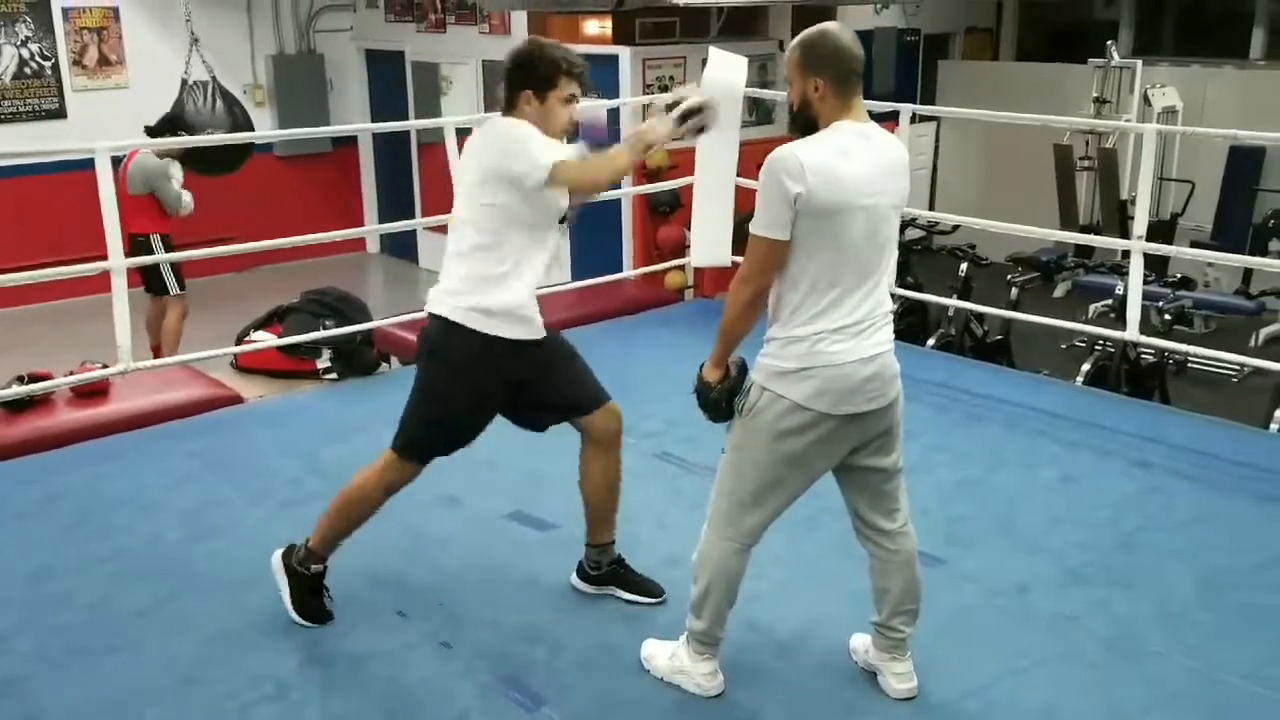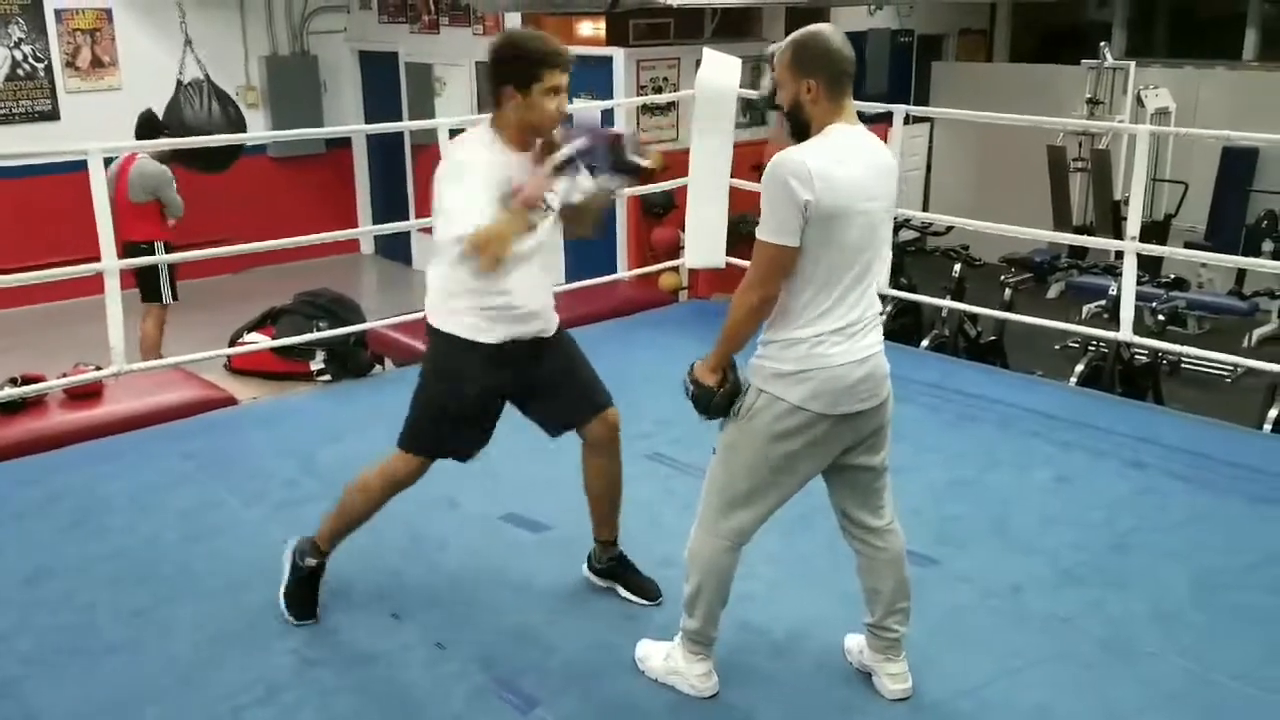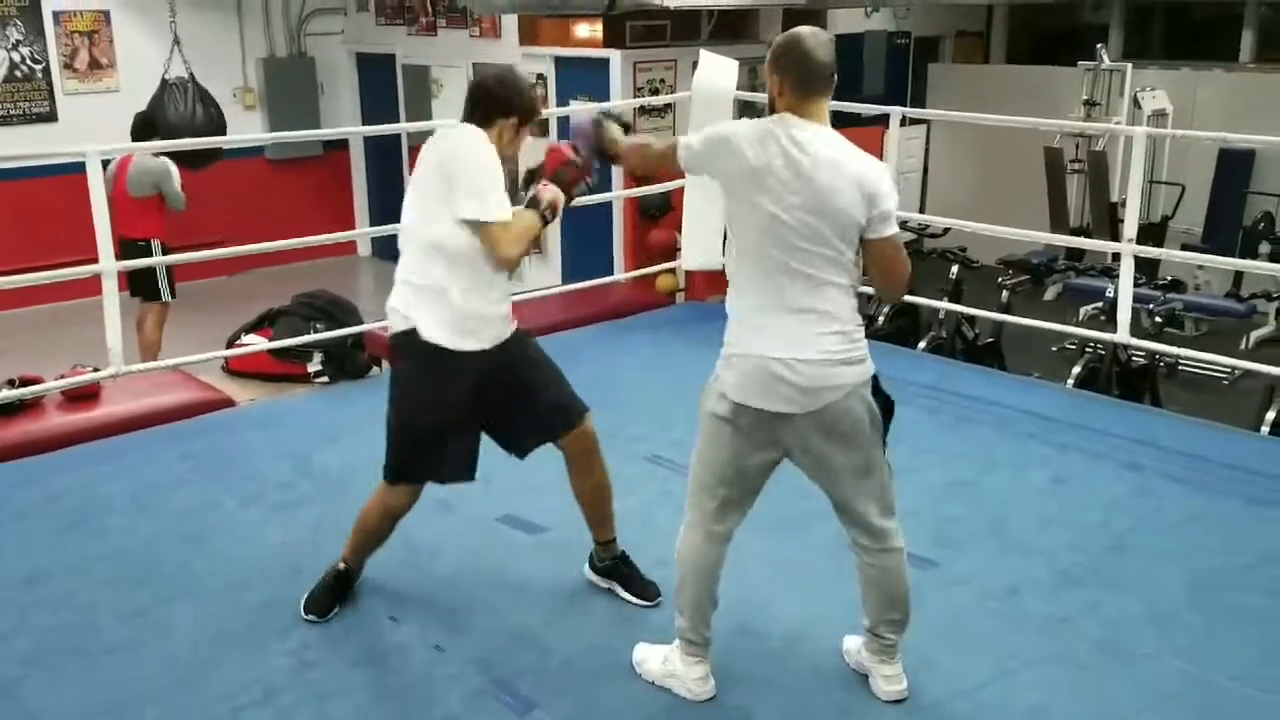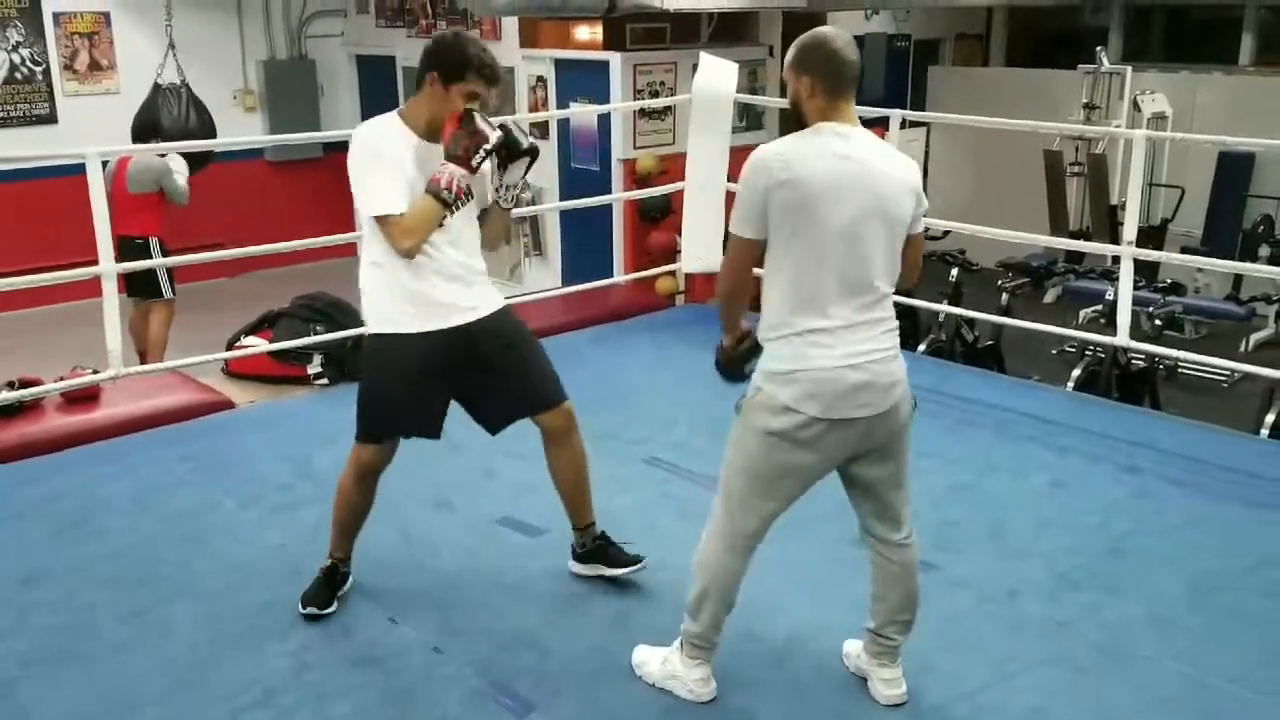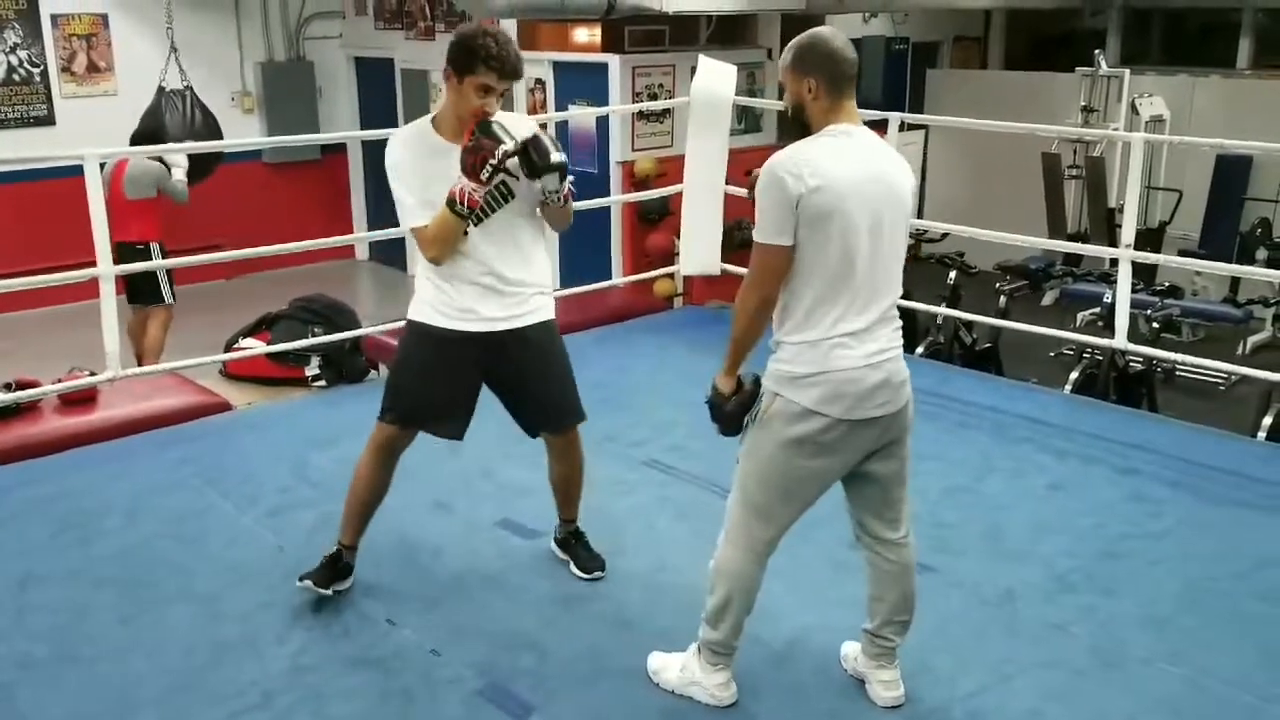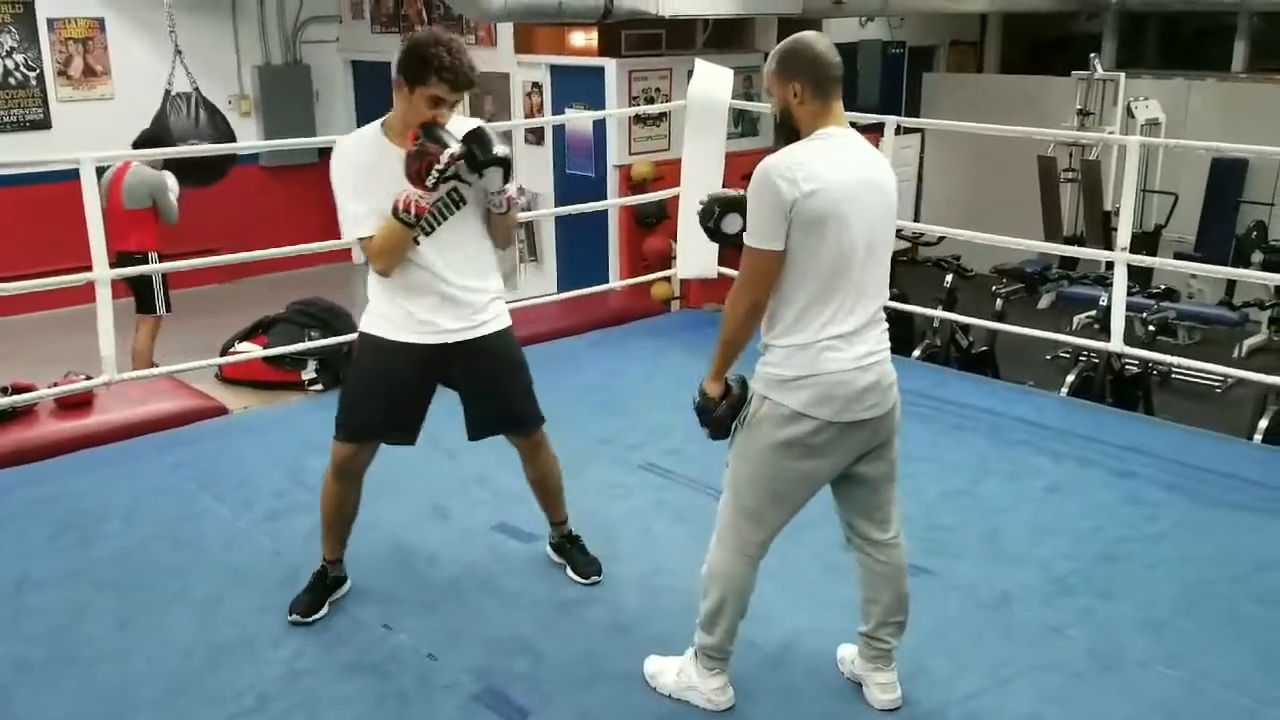
dt=0.4s
person 1, frame 1
left shoulder: (791, 163)
right shoulder: (893, 154)
left elbow: (753, 282)
left wrist: (718, 359)
right wrist: (808, 123)
left hip: (800, 383)
right hip: (875, 376)
left knee: (730, 524)
right knee: (886, 522)
left ankle: (698, 658)
right ankle: (893, 657)
person 1, frame 2
left shoulder: (794, 168)
right shoulder: (878, 153)
left elbow: (762, 290)
left wrist: (715, 361)
right wrist: (787, 131)
left hip: (797, 385)
right hip: (867, 377)
left knee: (721, 520)
right knee: (873, 520)
left ankle: (693, 658)
right ankle: (888, 657)
person 1, frame 3
left shoulder: (738, 140)
right shoulder: (866, 170)
left elbow: (658, 156)
right elbow: (895, 282)
left wrist: (613, 141)
left hip: (748, 380)
right hip: (835, 382)
left knee: (706, 524)
right knee: (875, 528)
left ankle: (690, 662)
right ankle: (884, 661)
person 1, frame 4
left shoulder: (772, 161)
right shoulder: (902, 168)
left elbow: (735, 274)
left wrist: (731, 328)
left hip: (796, 389)
right hip: (880, 384)
left knee: (731, 529)
right knee: (891, 531)
left ankle: (692, 663)
right ankle: (884, 663)
person 1, frame 5
left shoulder: (791, 167)
right shoulder: (894, 165)
left elbow: (761, 289)
left wrist: (729, 371)
left hip: (811, 392)
right hip: (887, 384)
left knee: (748, 534)
right knee: (888, 532)
left ankle: (711, 668)
right ankle: (881, 665)
person 1, frame 6
left shoulder: (781, 172)
right shoulder: (877, 166)
left elbow: (751, 294)
left wrist: (716, 376)
right wrist: (754, 221)
left hip: (799, 396)
right hip: (873, 387)
left knee: (739, 537)
right knee: (878, 533)
left ankle: (708, 673)
right ankle: (879, 667)
person 2, frame 1
left shoulder: (525, 148)
right shoulder: (501, 139)
right elbow: (589, 178)
right wrist: (662, 127)
left hip: (520, 327)
right hip: (466, 334)
left knee: (604, 425)
right knee: (402, 466)
left ankle: (600, 563)
right ankle: (304, 560)
person 2, frame 2
left shoulder: (535, 155)
right shoulder: (467, 159)
left elbow: (574, 226)
right elbow: (484, 256)
left wrist: (599, 197)
right wrist: (529, 196)
left hip: (535, 328)
right hip: (470, 335)
left knee: (603, 428)
right knee: (411, 464)
left ankle: (606, 556)
right ankle: (311, 556)
person 2, frame 3
left shoulder: (465, 155)
right shoulder: (461, 143)
left elbow: (498, 253)
right elbow: (505, 251)
left wrist: (538, 206)
right wrist: (543, 201)
left hip: (491, 336)
right hip: (431, 341)
left knee: (580, 435)
right knee: (400, 492)
left ankle: (606, 558)
right ankle: (345, 569)
person 2, frame 4
left shoulder: (470, 142)
right shoulder: (376, 140)
left elbow: (490, 235)
right elbow: (405, 239)
left wrist: (512, 175)
right wrist: (452, 174)
left hip: (477, 312)
right hip: (405, 326)
left knee: (560, 418)
right knee: (370, 457)
left ankle: (588, 543)
right ankle: (337, 565)
person 2, frame 5
left shoulder: (522, 135)
right shoulder: (408, 145)
left elbow: (561, 224)
right elbow: (435, 248)
left wrist: (553, 181)
right wrist: (468, 185)
left hip: (525, 316)
right hip: (442, 321)
left knee: (563, 432)
right knee: (388, 438)
left ankle: (568, 533)
right ankle: (343, 555)
person 2, frame 6
left shoulder: (469, 137)
right shoulder: (354, 153)
left elbow: (502, 238)
right elbow: (381, 260)
left wrist: (492, 183)
right wrist: (413, 194)
left hip: (479, 323)
right hip: (396, 331)
left knee: (531, 436)
right knee: (346, 456)
left ankle: (562, 535)
right ankle: (331, 570)
person 3, frame 1
left shoulder: (136, 159)
right shoulder: (153, 166)
right elbow: (174, 206)
right wrist: (175, 180)
left hip: (139, 240)
right hip: (152, 241)
left knee: (158, 301)
right knee: (177, 306)
left ankle: (157, 358)
person 3, frame 2
left shoulder: (117, 166)
right shoulder: (157, 171)
right elbow: (177, 211)
right wrist: (171, 190)
left hip: (131, 244)
right hip: (152, 246)
left knee: (152, 307)
right knee: (156, 312)
left ankle: (153, 359)
person 3, frame 3
left shoulder: (116, 165)
right shoulder: (156, 166)
right elbow: (178, 204)
right wrist: (172, 182)
left hip: (127, 243)
right hip: (148, 244)
left knee: (147, 305)
right knee: (157, 309)
left ankle: (146, 361)
person 3, frame 4
left shoulder: (115, 164)
right shoulder: (156, 165)
right elbow: (181, 199)
right wrist: (180, 175)
left hip: (125, 242)
right hip: (146, 243)
left knee: (140, 304)
right knee: (163, 307)
left ankle: (145, 363)
person 3, frame 5
left shoulder: (110, 169)
right shoulder: (153, 168)
right elbow: (181, 197)
right wrist: (179, 168)
left hip: (122, 248)
right hip: (145, 248)
left knee: (139, 311)
right knee: (161, 314)
left ankle: (143, 366)
person 3, frame 6
left shoulder: (110, 174)
right shoulder: (153, 178)
right elbow: (171, 218)
right wrist: (171, 194)
left hip: (122, 255)
right hip: (144, 256)
left knee: (146, 315)
right knee: (149, 322)
left ankle: (146, 367)
